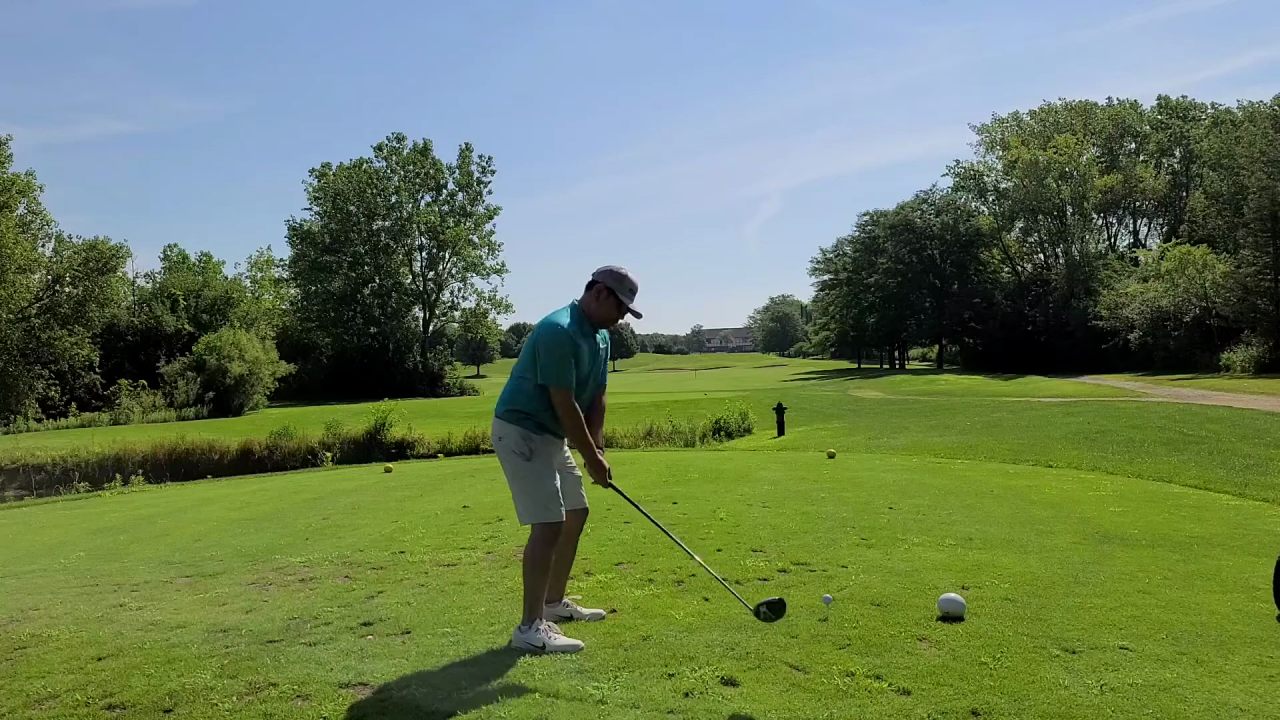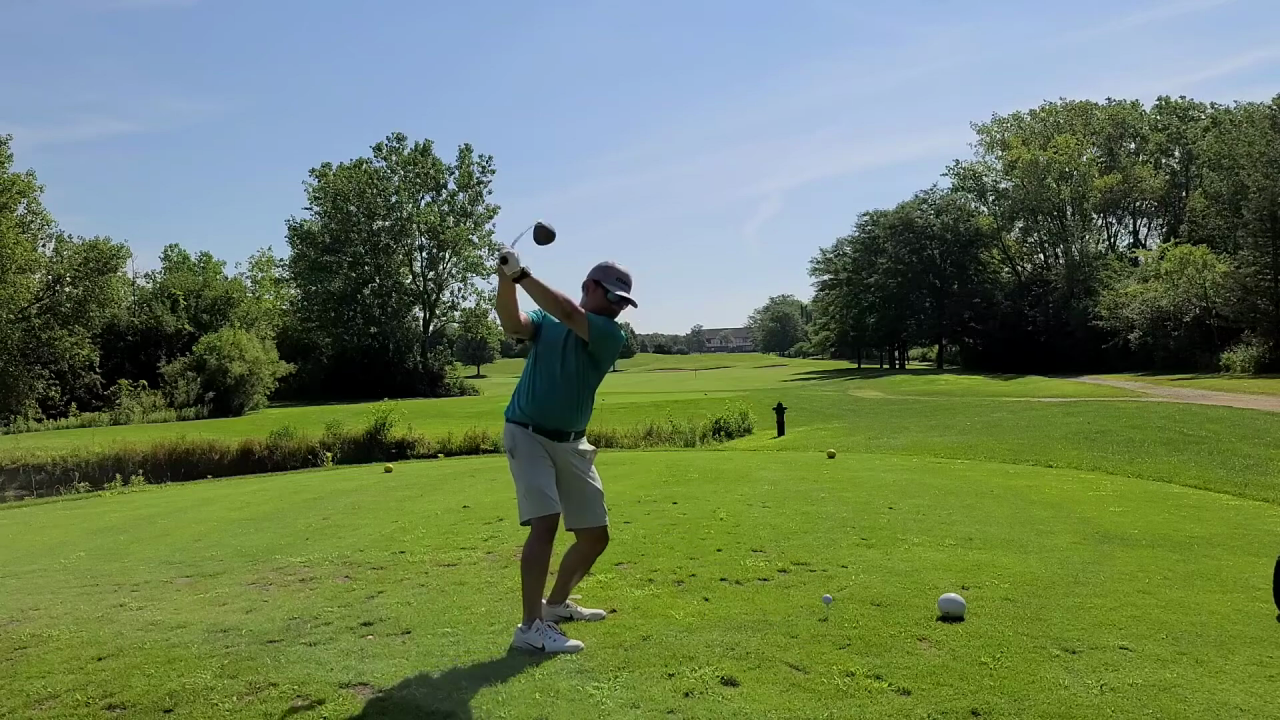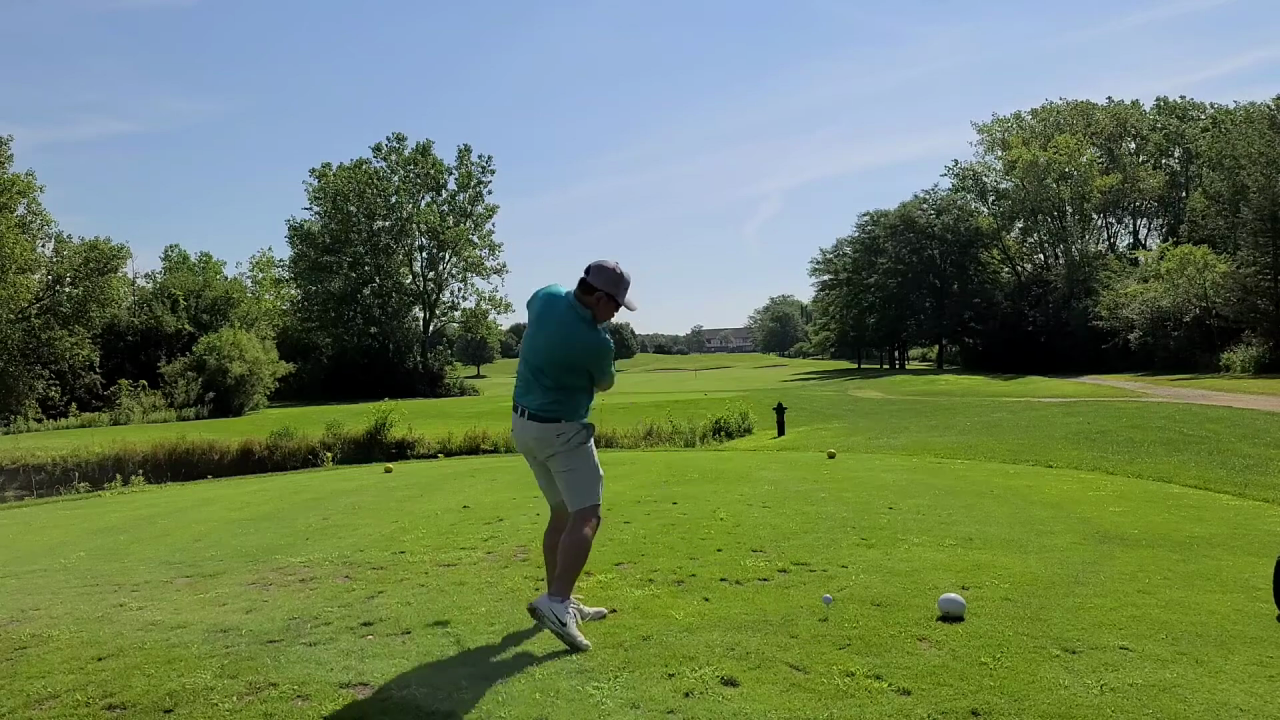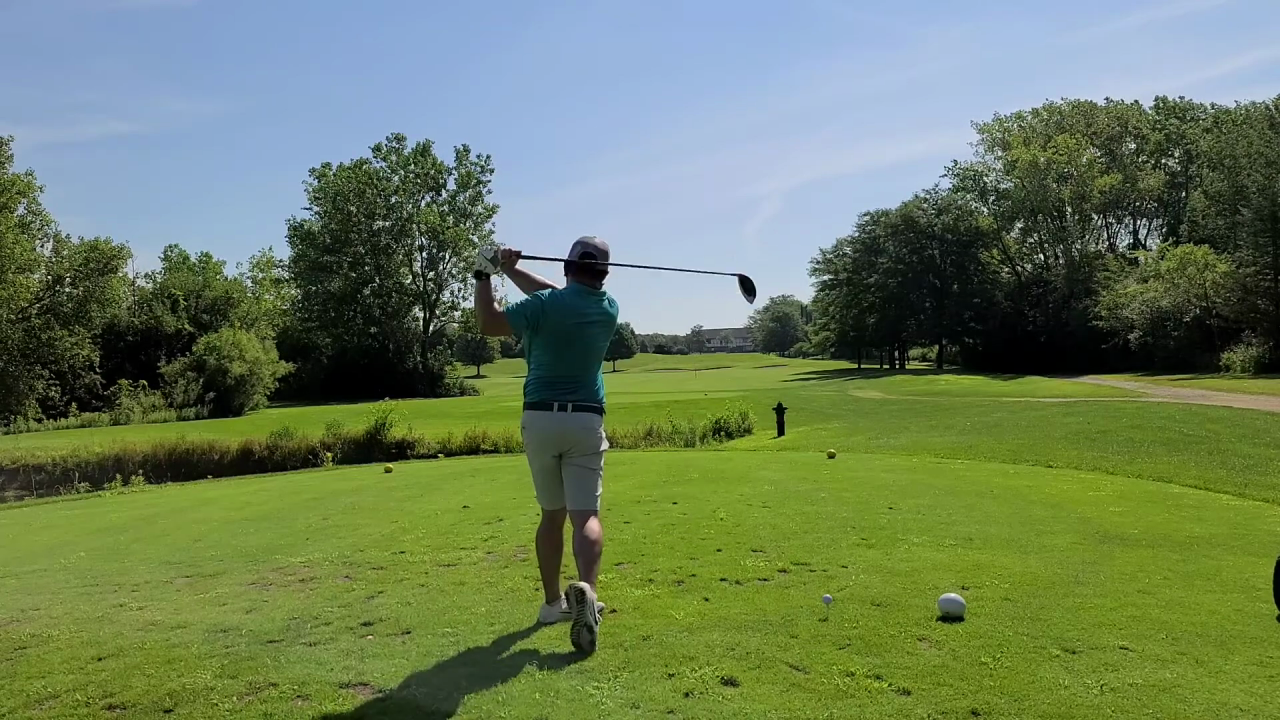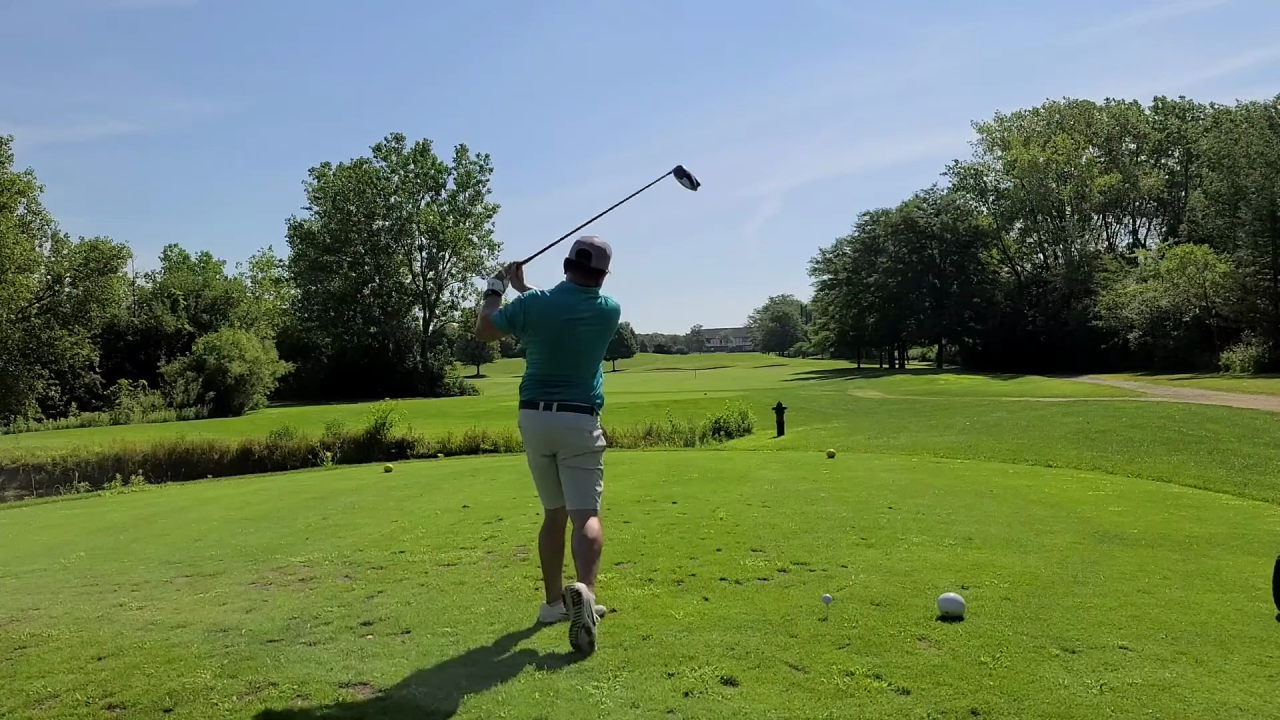
dt=0.5s
person 1, frame 1
left shoulder: (602, 340)
right shoulder: (556, 328)
left elbow: (596, 397)
right elbow: (562, 402)
left wrist: (597, 447)
right wrist: (590, 454)
left hip: (552, 436)
right hip: (521, 433)
left knee: (574, 516)
right knee: (548, 523)
left ankle: (554, 602)
right ankle: (531, 627)
person 1, frame 2
left shoulder: (610, 335)
right shoulder: (547, 317)
left elbow: (569, 315)
right elbow: (512, 324)
left wrist: (524, 276)
right wrist: (506, 280)
left hip: (571, 445)
right hip: (526, 435)
left knee: (596, 535)
right knee: (545, 521)
left ankle: (557, 602)
right ankle: (531, 625)
person 1, frame 3
left shoulder: (543, 298)
right shoulder: (598, 341)
right elbow: (604, 385)
left hip: (525, 424)
right hip: (561, 430)
left knee: (564, 511)
right knee: (587, 516)
left ankle: (557, 599)
right ankle: (555, 600)
person 1, frame 4
left shoulder: (546, 306)
right shoulder: (609, 308)
left elbow: (487, 323)
left wrist: (484, 274)
right wrist: (511, 269)
left hip: (540, 419)
right hip: (585, 422)
left knee: (552, 513)
right knee: (585, 515)
left ankle: (553, 602)
right ankle: (586, 590)
person 1, frame 5
left shoulder: (533, 303)
right shoulder: (609, 311)
left elbow: (483, 332)
left wrist: (495, 291)
right wrist: (521, 284)
left hip: (533, 418)
right hip: (578, 422)
left knee: (555, 512)
right knee: (585, 515)
left ankle: (554, 601)
right ankle: (582, 591)
